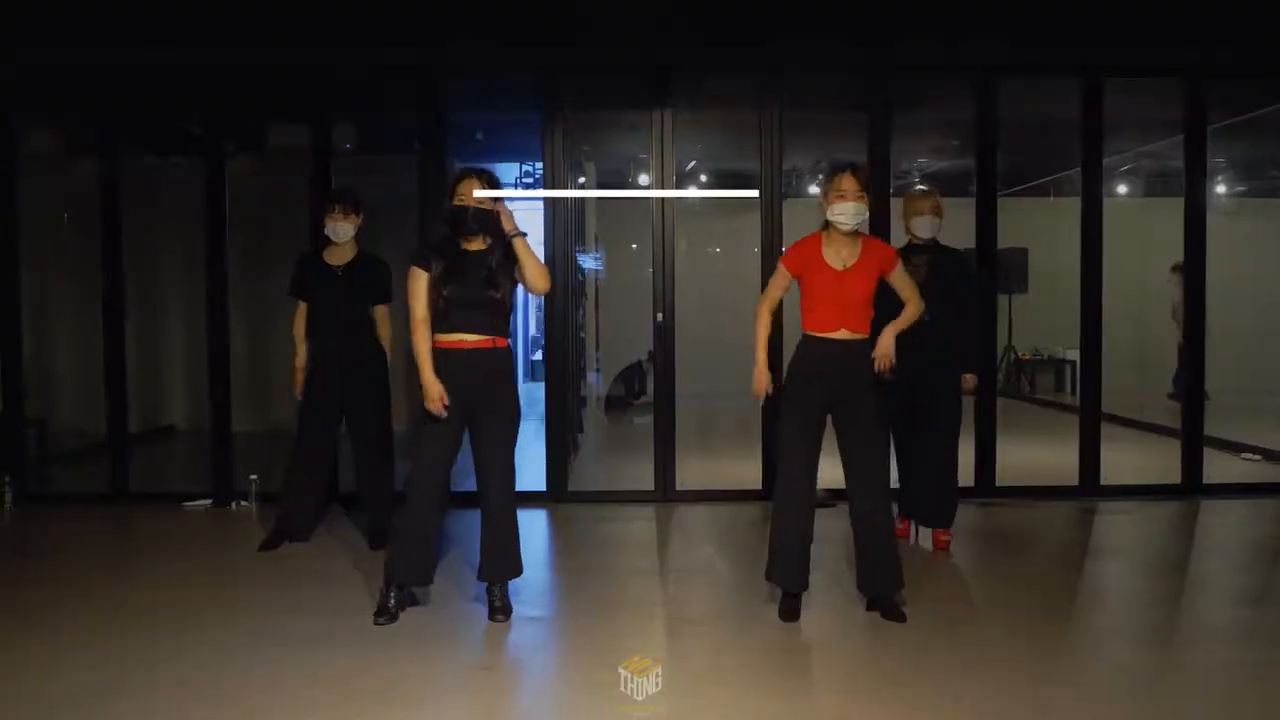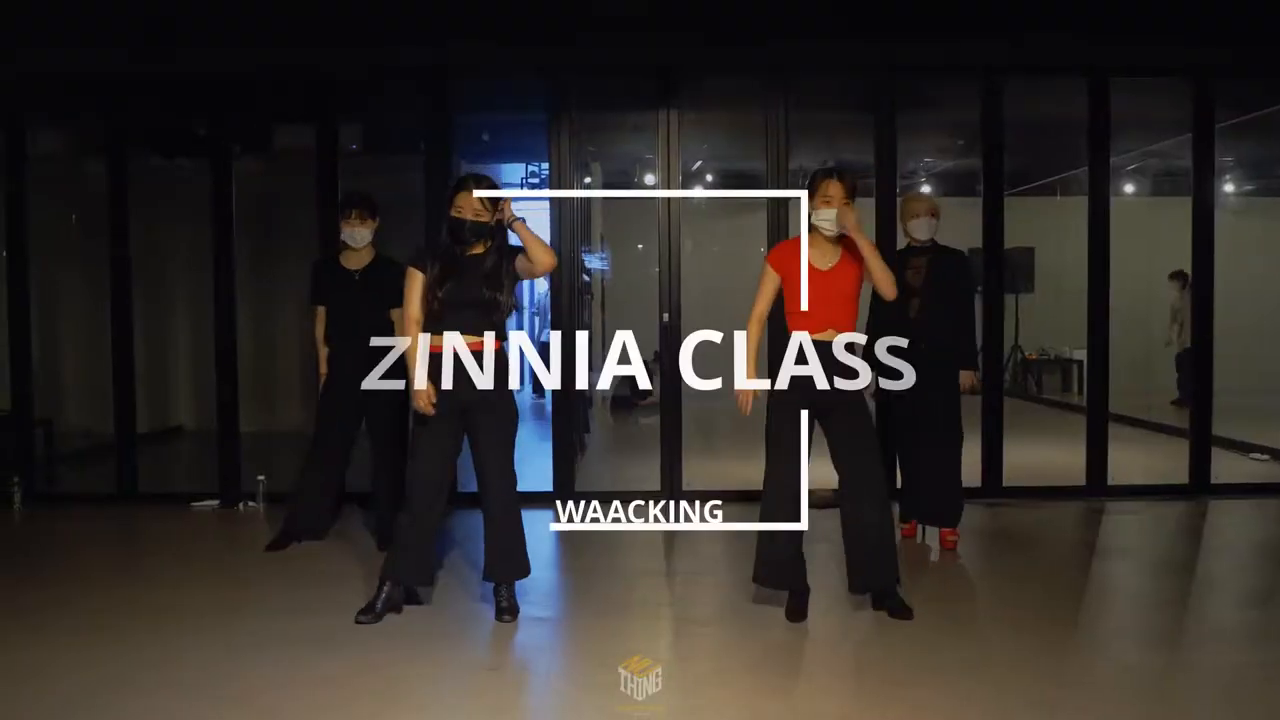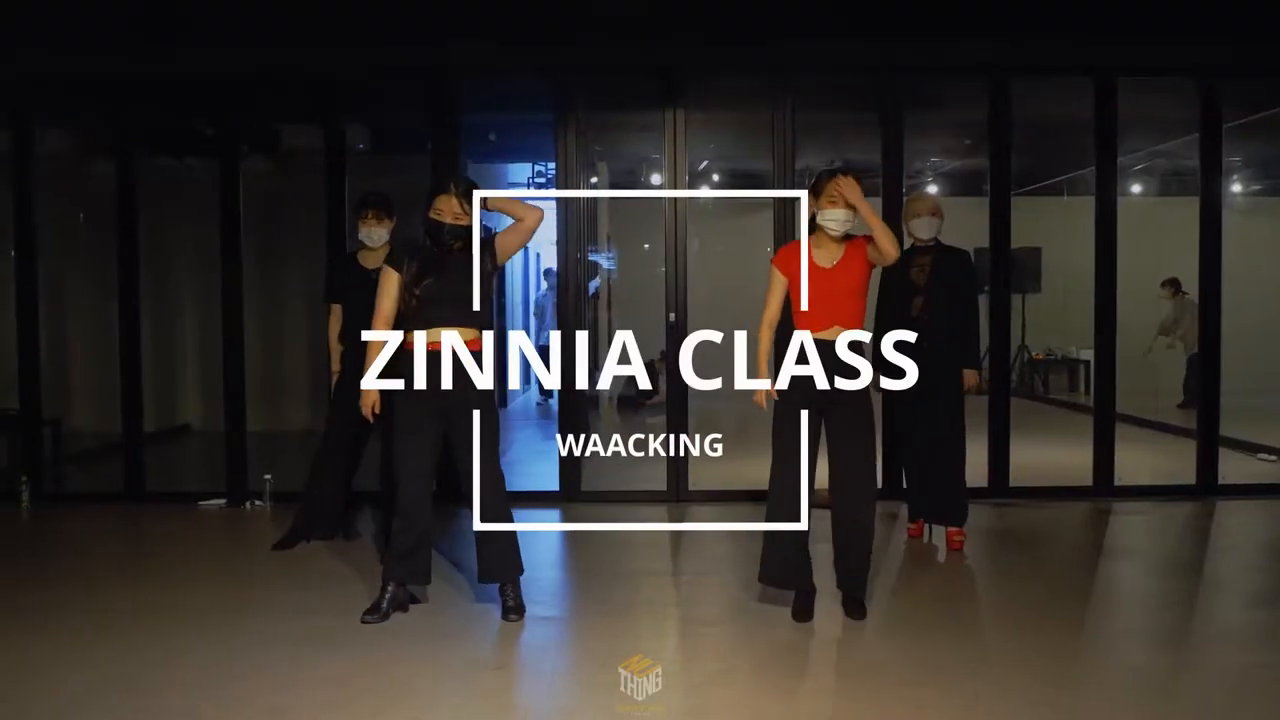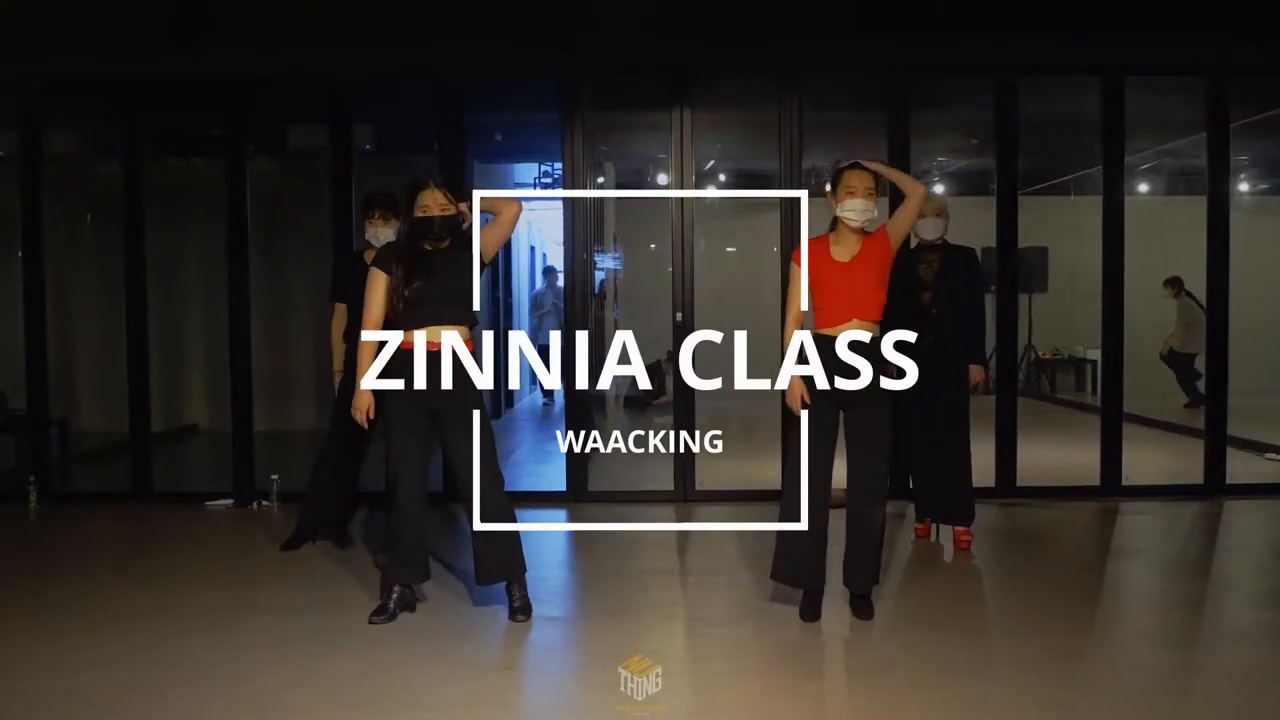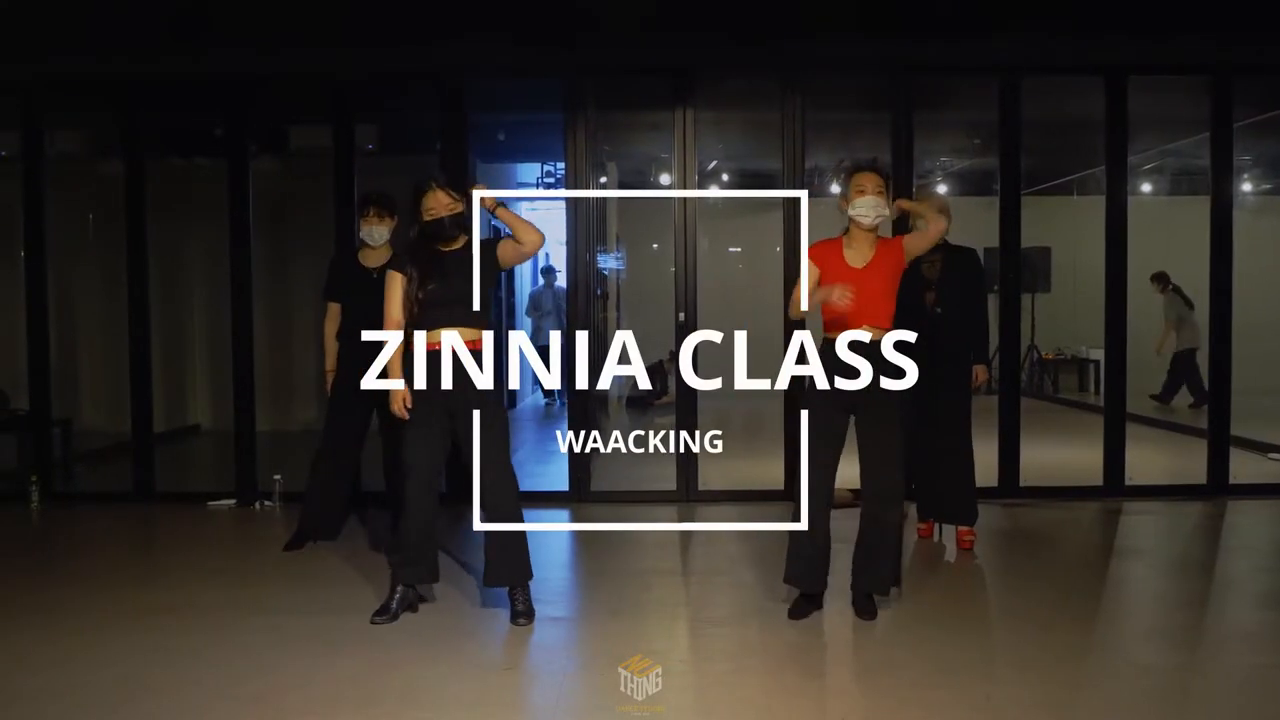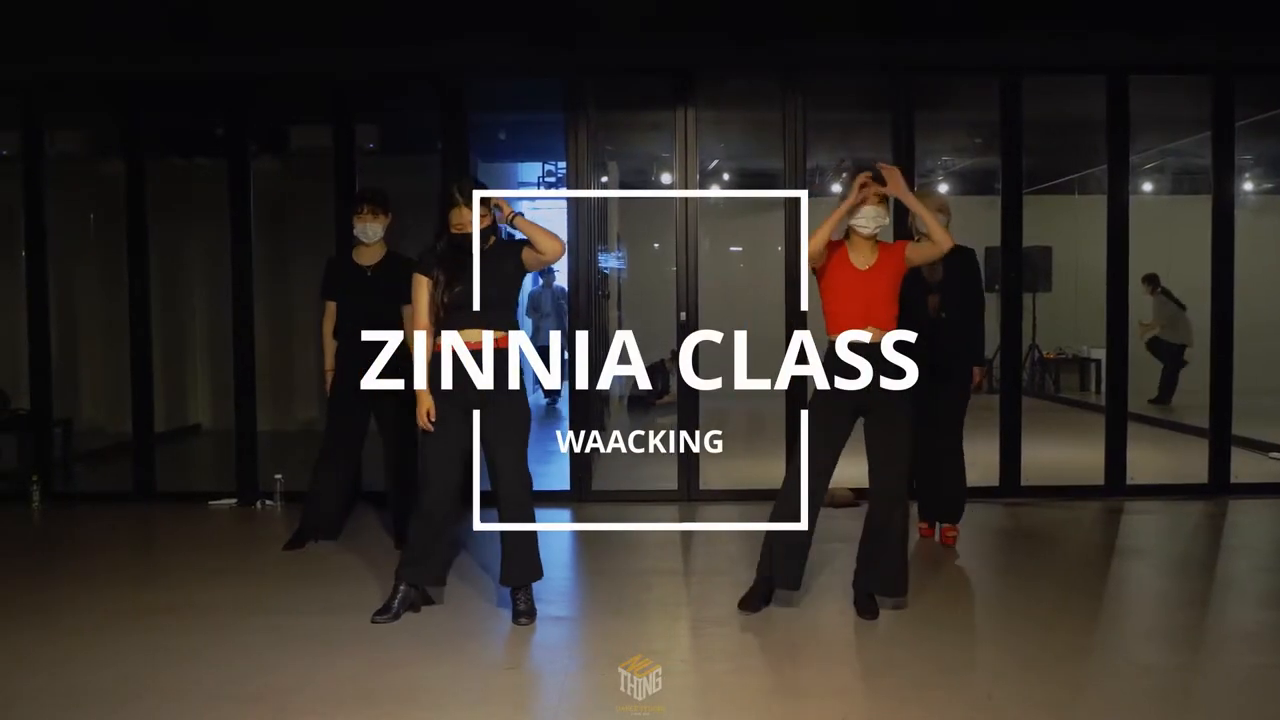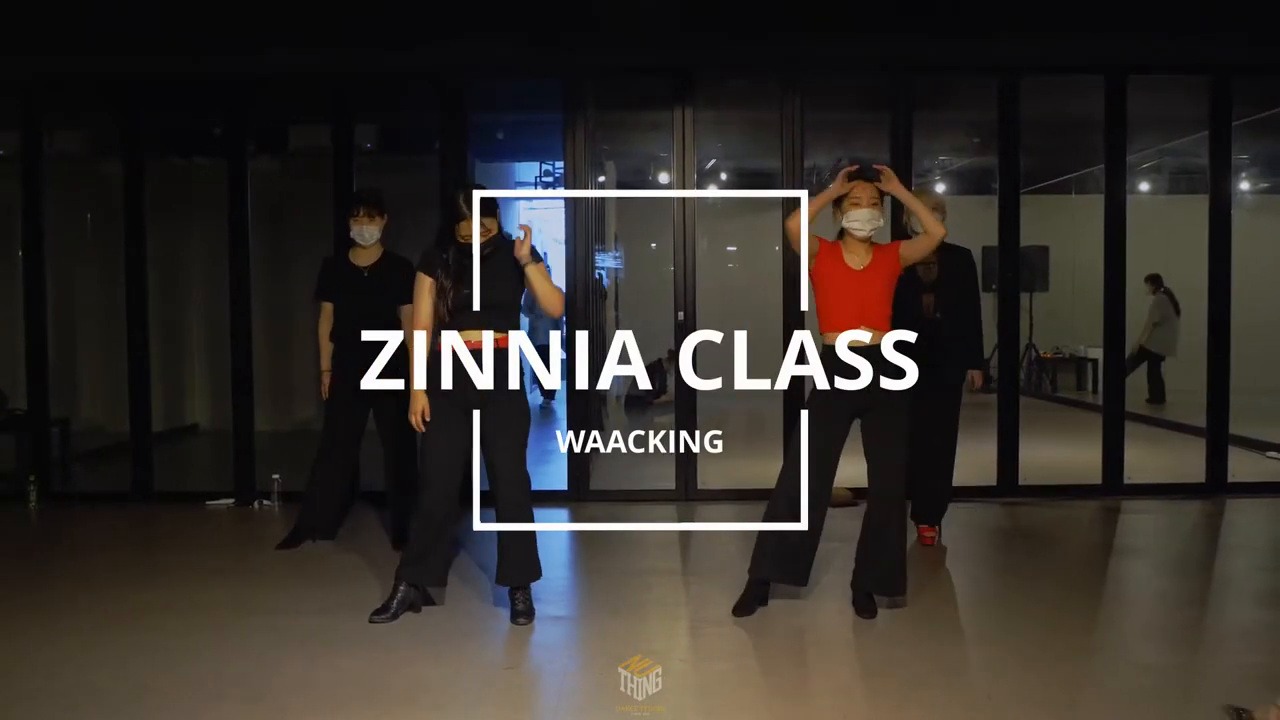
dt=0.3s
person 1, frame 1
left shoulder: (880, 253)
right shoulder: (802, 251)
left elbow: (915, 301)
right elbow: (767, 303)
left wrist: (891, 331)
right wrist: (761, 363)
left hip: (858, 368)
right hip: (810, 364)
left knee: (870, 482)
right knee: (795, 479)
left ankle: (879, 588)
right ankle: (790, 586)
person 1, frame 2
left shoulder: (859, 251)
right shoulder: (785, 253)
left elbow: (889, 291)
right elbow: (759, 315)
left wrist: (858, 235)
right wrist: (747, 372)
left hip: (842, 369)
right hip: (796, 369)
left knee: (865, 480)
right knee: (784, 480)
left ankle: (882, 587)
right ankle: (795, 585)
person 1, frame 3
left shoulder: (863, 250)
right shoulder: (790, 255)
left elbow: (893, 253)
right elbow: (770, 318)
left wrist: (861, 201)
right wrist: (763, 373)
left hip: (849, 368)
left knee: (856, 483)
right knee: (791, 481)
left ankle: (851, 583)
right ankle: (801, 584)
person 1, frame 4
left shoulder: (883, 243)
right shoulder: (809, 251)
left elbow: (916, 193)
right elbow: (793, 316)
left wrist: (875, 167)
right wrist: (794, 375)
left hip: (868, 363)
right hip: (820, 361)
left knee: (869, 480)
right knee: (808, 478)
left ankle: (860, 584)
right ankle: (811, 584)
person 1, frame 5
left shoulder: (896, 251)
right shoulder: (821, 251)
left elbow: (939, 226)
right elbow: (794, 308)
left wrist: (904, 205)
right wrist: (823, 296)
left hip: (880, 366)
right hip: (832, 365)
left knee: (884, 482)
right knee: (815, 479)
left ankle: (866, 583)
right ankle: (810, 585)
person 1, frame 6
left shoulder: (897, 255)
right shoulder: (829, 256)
left elbow: (943, 243)
right elbow: (806, 251)
left wrist: (905, 194)
right wrist: (848, 201)
left hip: (887, 370)
right hip: (839, 368)
left knee: (890, 484)
right knee: (804, 476)
left ankle: (868, 583)
right ankle: (768, 578)
person 1, frame 7
left shoulder: (892, 256)
right shoulder: (821, 253)
left elbow: (937, 232)
right elbow: (794, 225)
left wrist: (898, 190)
right wrist: (833, 190)
left hip: (884, 371)
right hip: (835, 369)
left knee: (888, 484)
right knee: (800, 477)
left ankle: (868, 583)
right ankle: (762, 579)
person 2, frame 1
left shoulder: (509, 256)
right shoulder: (431, 257)
left elbow: (541, 286)
right elbow: (419, 321)
left wrist: (514, 231)
right wrist: (428, 378)
left hip: (494, 373)
right hip: (445, 372)
left knee: (497, 481)
right knee: (425, 480)
left ankle: (497, 585)
right ankle: (399, 584)
person 2, frame 2
left shoulder: (506, 260)
right shoulder: (428, 259)
left elbow: (546, 263)
right elbow: (413, 322)
left wrist: (514, 223)
right wrist: (418, 378)
left hip: (488, 377)
right hip: (438, 375)
left knee: (497, 482)
right knee: (425, 484)
left ankle: (504, 586)
right ankle: (394, 585)
person 2, frame 3
left shoulder: (485, 253)
right shoulder: (405, 258)
left elbow: (533, 216)
right elbow: (383, 320)
left wrist: (489, 204)
right wrist: (370, 380)
left hip: (469, 374)
right hip: (417, 374)
left knee: (486, 480)
right knee: (411, 483)
left ankle: (508, 583)
right ankle: (397, 584)
person 2, frame 4
left shoulder: (470, 253)
right shoulder: (390, 258)
left elbow: (511, 209)
right elbow: (372, 324)
left wrist: (469, 208)
right wrist: (362, 385)
left hip: (458, 373)
right hip: (404, 374)
left knee: (483, 479)
right knee: (405, 484)
left ankle: (514, 581)
right ankle: (400, 585)
person 2, frame 5
left shoulder: (487, 253)
right shoulder: (406, 260)
left elbow: (533, 242)
right elbow: (393, 325)
left wrist: (494, 207)
right wrist: (396, 378)
left hip: (477, 372)
right hip: (424, 374)
left knee: (496, 480)
right knee: (418, 482)
left ankle: (516, 585)
right ankle: (405, 585)
person 2, frame 6
left shoulder: (511, 254)
right shoulder: (432, 261)
left elbow: (555, 249)
right elbow: (421, 328)
left wrist: (514, 220)
right wrist: (422, 389)
left hip: (500, 374)
right hip: (448, 376)
left knee: (511, 481)
right knee: (438, 483)
left ankle: (521, 587)
right ankle: (411, 584)
person 2, frame 7
left shoulder: (516, 258)
right shoulder: (435, 261)
left elbow: (555, 307)
right elbow: (421, 327)
left wrist: (526, 259)
right wrist: (417, 388)
left hip: (501, 374)
right hip: (448, 375)
left knee: (510, 481)
right knee: (438, 482)
left ankle: (520, 586)
right ankle: (412, 584)
person 3, frame 1
left shoulder: (374, 267)
right shoulder: (307, 265)
left elbow: (382, 320)
right elbow: (301, 318)
left wrist: (386, 366)
right wrist: (301, 366)
left hip: (366, 364)
right hip: (323, 365)
left knee: (372, 444)
right knee: (311, 444)
left ankle: (379, 528)
right ankle: (291, 525)
person 3, frame 2
left shoulder: (391, 270)
right shoulder: (324, 269)
left elbow: (399, 324)
right elbow: (321, 322)
left wrist: (400, 370)
right wrist: (323, 369)
left hip: (383, 368)
right hip: (341, 369)
left knee: (389, 449)
right knee: (326, 446)
left ankle: (389, 528)
right ankle: (300, 526)
person 3, frame 3
right shoulder: (340, 268)
right elbow: (335, 320)
right wrist: (336, 368)
right hip: (354, 368)
left knee: (396, 449)
right knee: (337, 445)
right ankle: (309, 525)
person 3, frame 4
right shoulder: (348, 267)
right elbow: (340, 319)
right wrist: (338, 367)
right hip: (358, 368)
right knee: (339, 446)
right ankle: (313, 525)
person 3, frame 5
right shoulder: (341, 265)
right elbow: (333, 317)
right wrist: (330, 367)
right hip: (351, 368)
left knee: (399, 448)
right knee: (336, 445)
right ankle: (314, 525)
person 3, frame 6
left shoulder: (402, 267)
right shoulder: (337, 266)
left elbow: (411, 320)
right elbow: (330, 318)
left wrist: (417, 369)
right wrist: (329, 367)
left hip: (394, 367)
right hip: (349, 367)
left knee: (400, 448)
right knee: (337, 446)
left ankle: (405, 527)
right ankle: (315, 525)
person 3, frame 7
left shoulder: (400, 268)
right shoulder: (333, 267)
left elbow: (408, 321)
right elbow: (326, 319)
left wrist: (414, 368)
right wrist: (325, 368)
left hip: (391, 367)
right hip: (347, 368)
left knee: (399, 448)
right knee: (335, 446)
left ankle: (404, 528)
right ankle: (312, 525)
person 4, frame 1
left shoulder: (956, 261)
left elbow: (967, 317)
right elbow: (880, 315)
left wrist: (969, 366)
left hip: (943, 366)
right hip: (901, 364)
left knee: (940, 443)
right knee: (906, 442)
left ankle: (939, 520)
right ankle: (907, 512)
person 4, frame 2
left shoulder: (954, 261)
right shoulder: (890, 265)
left elbow: (965, 316)
right elbow: (878, 316)
left wrist: (967, 364)
right wrist: (873, 364)
left hip: (942, 363)
right hip: (901, 364)
left knee: (943, 441)
right knee: (907, 442)
left ankle: (946, 519)
right ankle: (912, 514)
person 4, frame 3
left shoulder: (958, 260)
right shoulder: (894, 265)
left elbow: (969, 315)
right elbow: (883, 317)
left wrist: (970, 363)
right wrist: (880, 363)
left hip: (945, 363)
left knee: (948, 441)
right knee: (911, 441)
left ankle: (953, 519)
right ankle: (918, 513)
person 4, frame 4
left shoulder: (965, 259)
right shoulder: (900, 262)
left elbow: (975, 311)
right elbow: (890, 313)
left wrist: (976, 359)
left hip: (952, 359)
right hip: (910, 360)
left knee: (953, 438)
right knee: (917, 438)
left ankle: (960, 518)
right ankle: (925, 512)
person 4, frame 5
left shoulder: (966, 258)
left elbow: (978, 311)
right elbow: (891, 310)
left wrist: (980, 358)
left hip: (954, 360)
right hip: (914, 360)
left knee: (955, 438)
right knee: (920, 438)
left ankle: (963, 518)
right ankle: (926, 512)
person 4, frame 6
left shoulder: (965, 258)
left elbow: (976, 311)
left wrist: (977, 359)
left hip: (954, 360)
right hip: (913, 360)
left knee: (947, 438)
right knee: (919, 439)
left ankle: (949, 515)
right ankle: (927, 512)
person 4, frame 7
left shoulder: (961, 258)
left elbow: (971, 313)
left wrist: (975, 361)
left hip: (947, 361)
left knee: (939, 439)
right knee: (913, 439)
left ankle: (929, 516)
right ankle: (924, 513)
